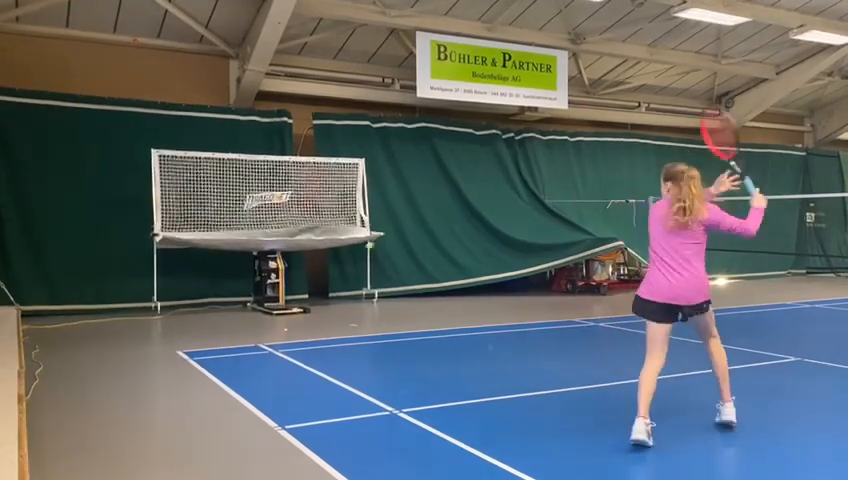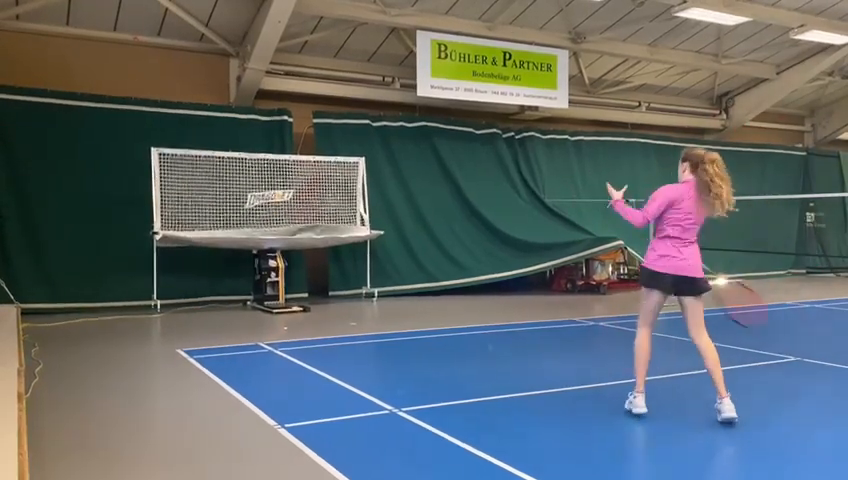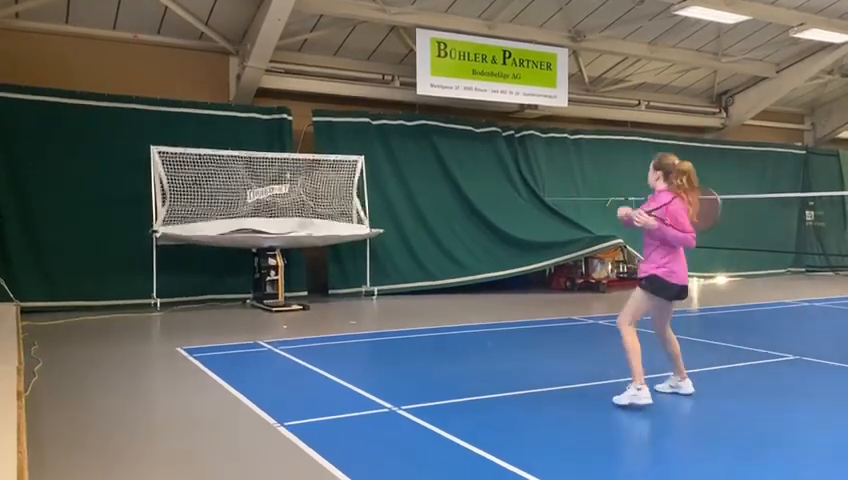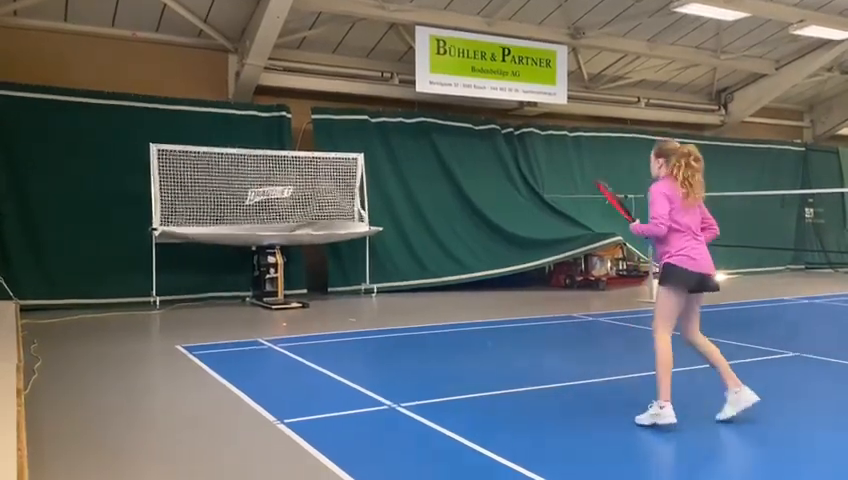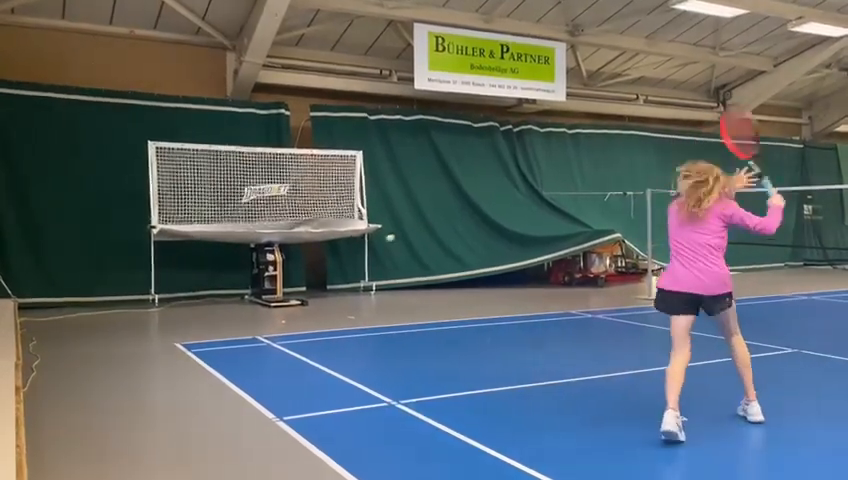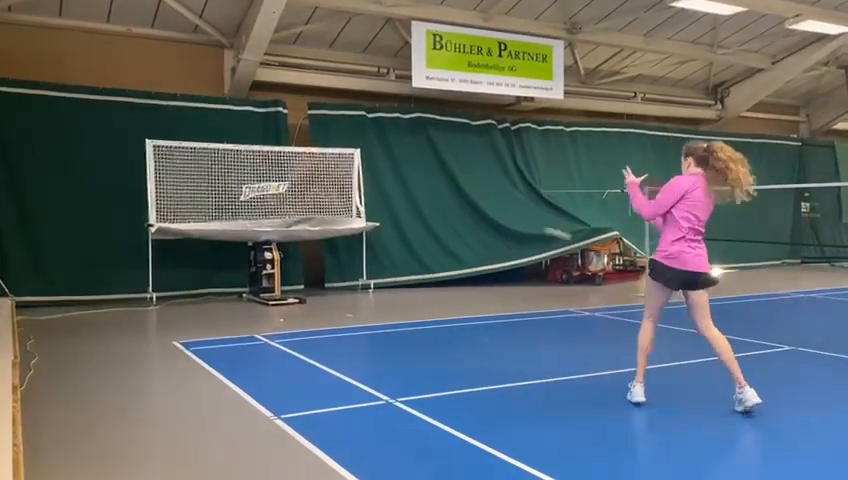
dt=0.5s
person 1, frame 1
left shoulder: (656, 210)
right shoulder: (706, 211)
right elbow: (747, 230)
left wrist: (710, 193)
right wrist: (758, 206)
left hip: (655, 293)
right hip: (693, 292)
left knee: (654, 360)
right knee: (711, 340)
left ankle: (642, 422)
right ankle: (726, 406)
person 1, frame 2
left shoulder: (669, 192)
right shoulder: (706, 198)
left elbow: (641, 220)
left wrist: (618, 202)
left hip: (660, 268)
right hip: (691, 271)
left knee: (644, 330)
right knee: (699, 335)
left ankle: (639, 396)
right ankle: (724, 400)
person 1, frame 3
left shoulder: (675, 205)
right shoulder: (655, 200)
left elbow: (689, 241)
right elbow: (639, 223)
left wrist: (654, 225)
right wrist: (628, 214)
left hip: (663, 276)
right hip: (660, 275)
left knee: (626, 324)
right knee: (661, 326)
left ankle: (639, 387)
right ankle: (680, 378)
person 1, frame 4
left shoulder: (659, 188)
right shoulder: (690, 191)
left elbow: (659, 227)
right elbow: (711, 229)
left wrist: (636, 227)
left hip: (679, 265)
right hip: (700, 266)
left knee: (661, 333)
right knee: (692, 334)
left ankle: (663, 407)
right ankle: (738, 391)
person 1, frame 5
left shoulder: (675, 208)
right shoulder: (724, 206)
right elbow: (765, 228)
left wrist: (727, 188)
right wrist: (776, 207)
left hip: (675, 287)
right hip: (714, 285)
left knee: (679, 354)
right knee: (734, 338)
left ankle: (671, 412)
right ankle: (751, 403)
person 1, frame 6
left shoulder: (681, 183)
right shoulder: (709, 191)
left elbow: (648, 212)
left wrist: (633, 187)
right wrist: (663, 222)
left hip: (670, 261)
right hip: (696, 265)
left knee: (649, 320)
right knee: (707, 328)
left ankle: (639, 384)
right ankle: (743, 389)
